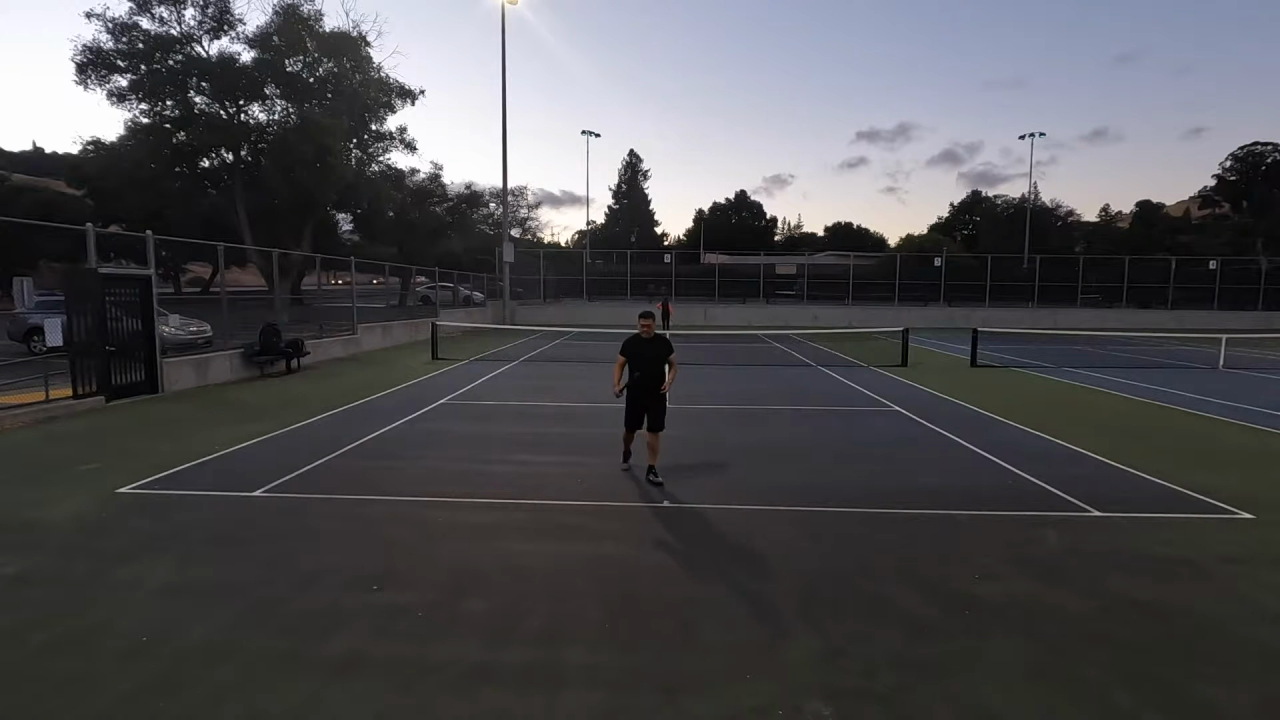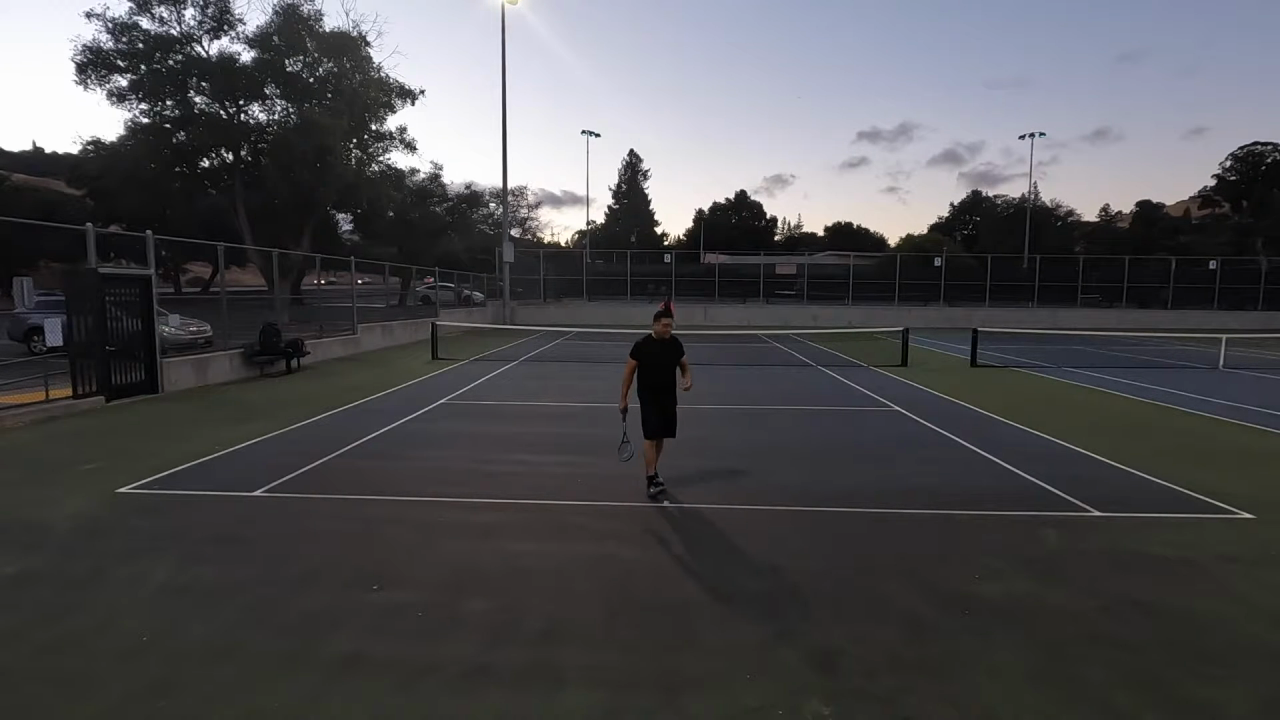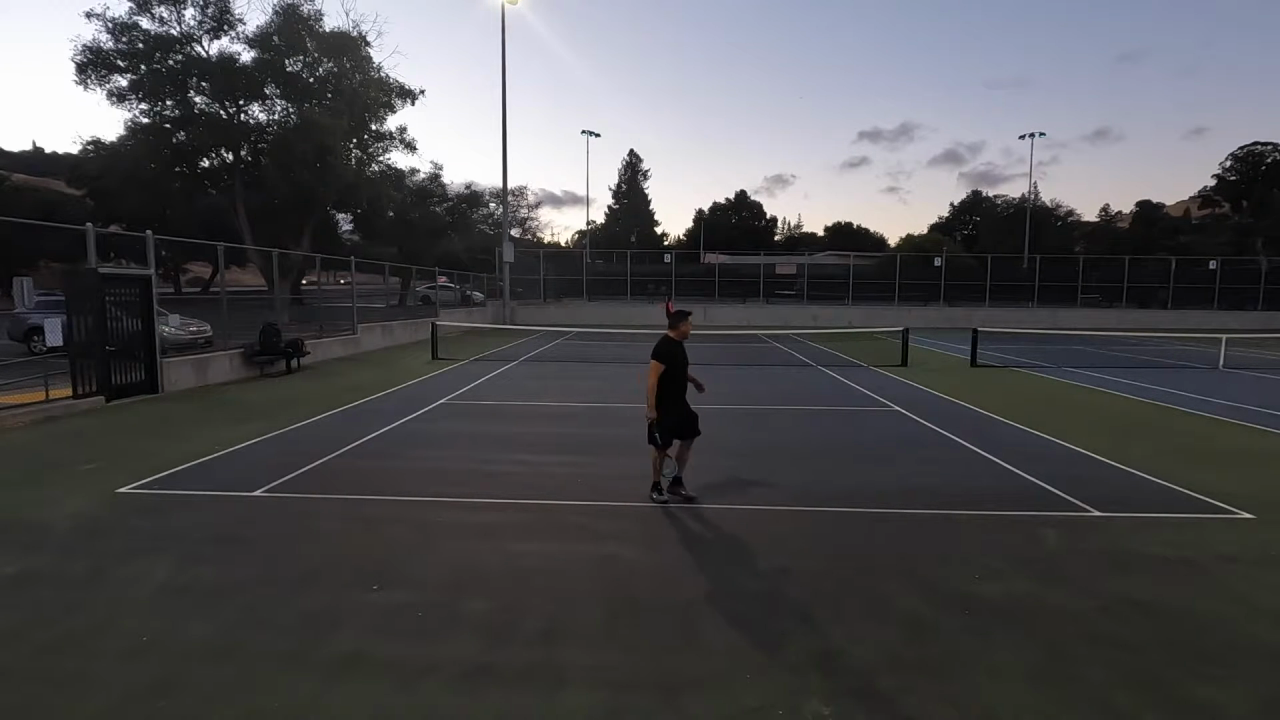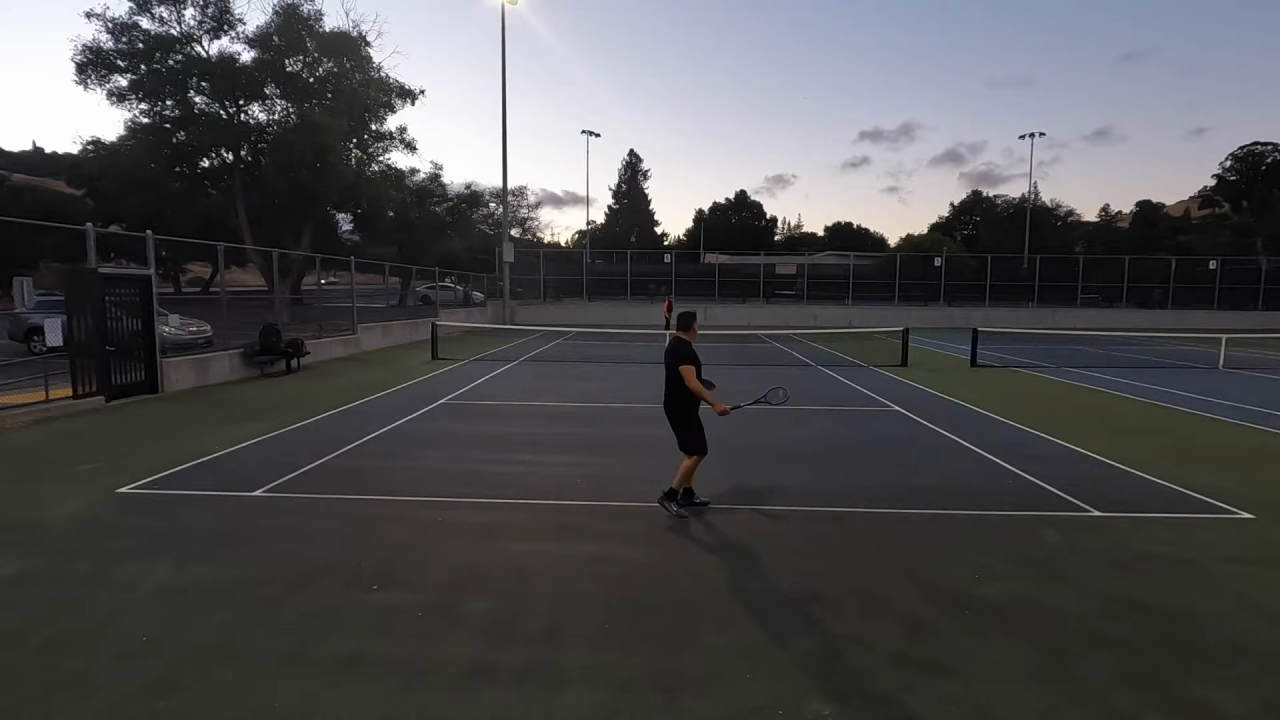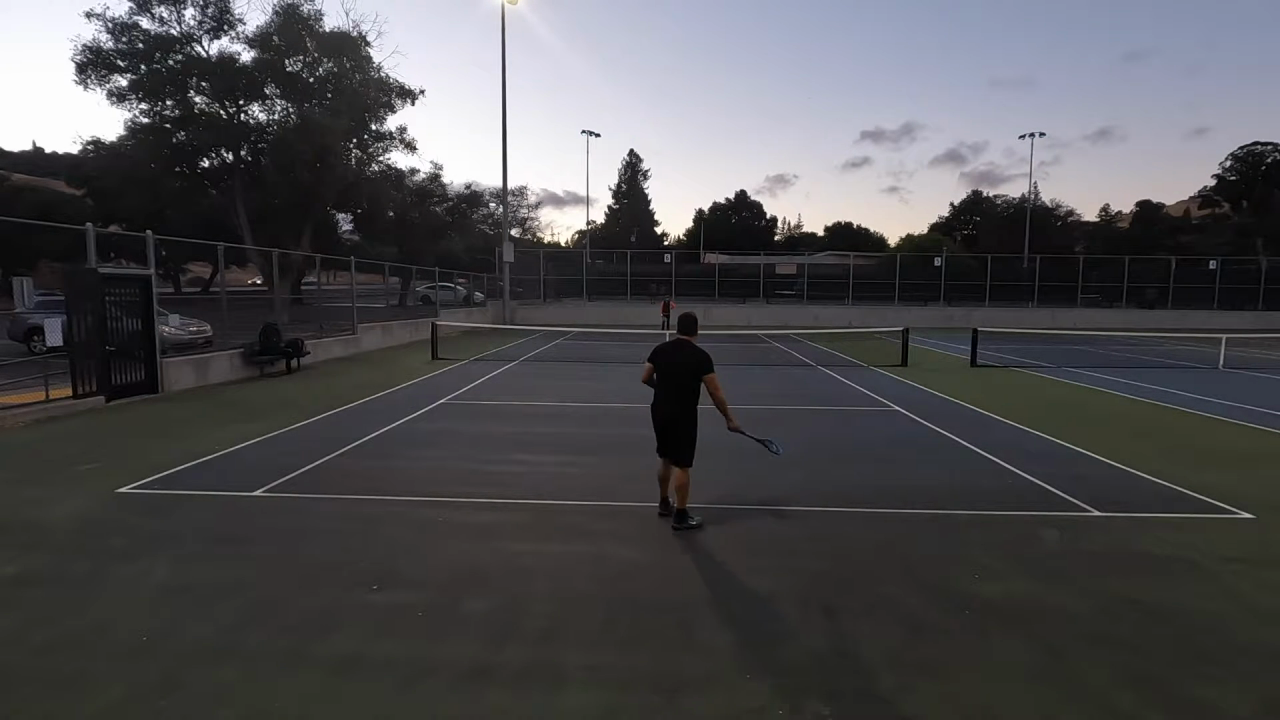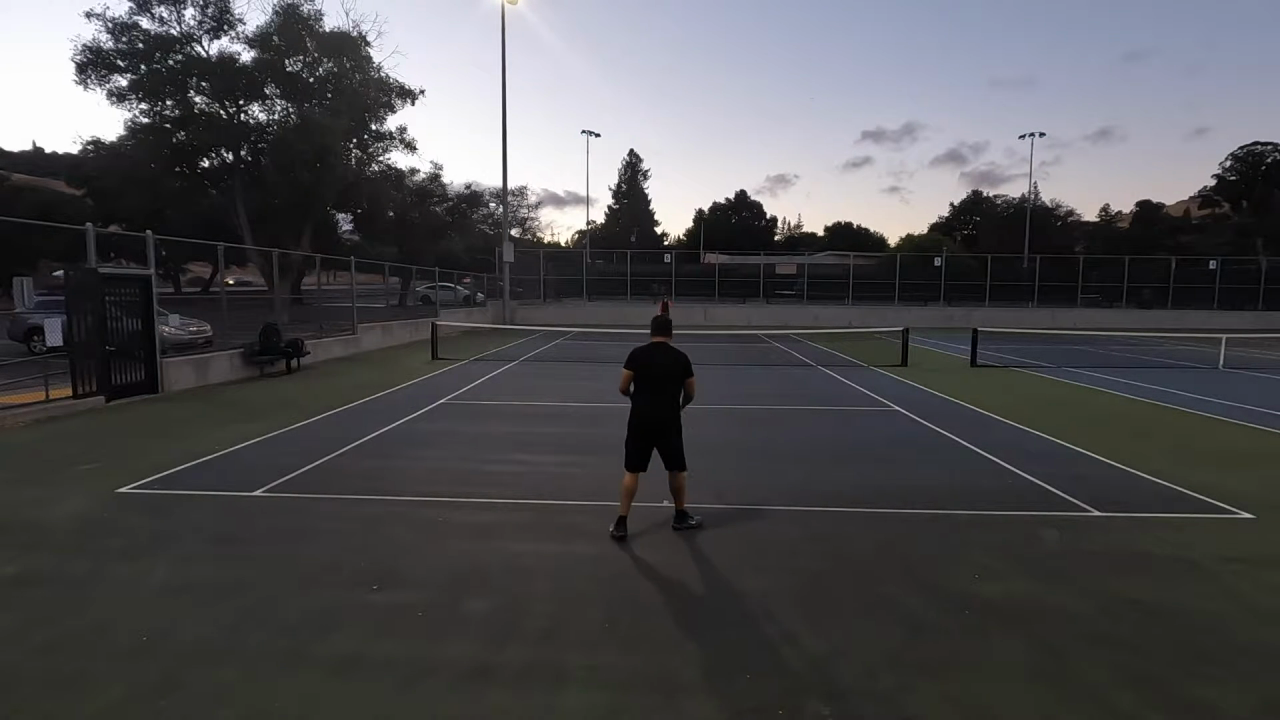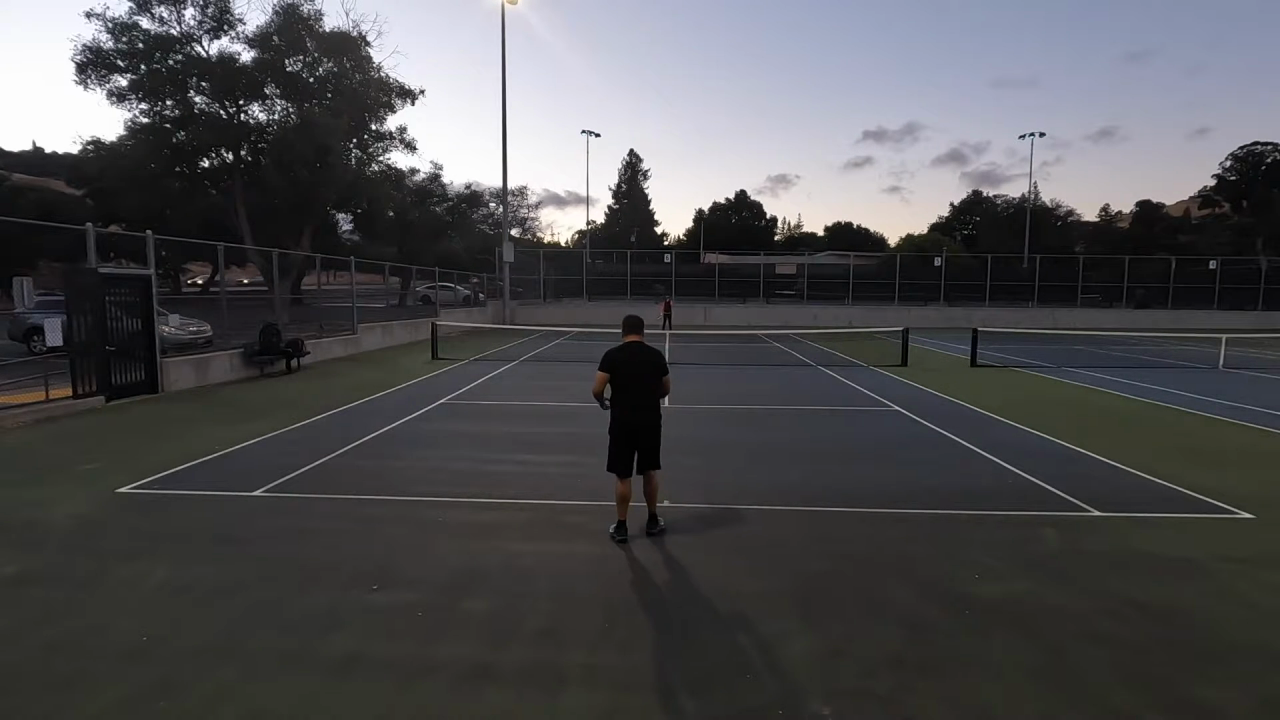
dt=0.4s
person 1, frame 1
left shoulder: (664, 342)
right shoulder: (630, 343)
left elbow: (673, 365)
right elbow: (619, 365)
left wrist: (669, 382)
right wrist: (617, 384)
left hip: (657, 395)
right hip: (635, 394)
left knee: (654, 431)
right knee: (630, 429)
left ankle: (651, 470)
right ankle: (626, 452)
person 1, frame 2
left shoulder: (675, 343)
right shoulder: (641, 345)
left elbow: (685, 366)
right elbow: (629, 372)
left wrist: (687, 379)
right wrist: (623, 398)
left hip: (669, 398)
right hip: (648, 398)
left knee: (661, 437)
right knee: (651, 437)
left ankle: (652, 470)
right ankle: (651, 481)
person 1, frame 3
left shoulder: (678, 344)
right shoulder: (663, 347)
right elbow: (652, 379)
left wrist: (693, 381)
right wrist: (651, 407)
left hip: (679, 402)
right hip: (663, 406)
left knee: (689, 437)
right knee: (661, 446)
left ankle: (677, 482)
right ankle: (656, 487)
person 1, frame 4
left shoulder: (675, 345)
right shoulder: (683, 350)
right elbow: (691, 382)
left wrist: (702, 381)
right wrist: (715, 404)
left hip: (678, 407)
right hip: (682, 409)
left knee: (692, 452)
right knee: (696, 453)
left ankle: (687, 493)
right ankle: (670, 495)
person 1, frame 5
left shoulder: (660, 349)
right shoulder: (700, 356)
left elbow: (645, 378)
right elbow: (716, 393)
right wrist: (729, 419)
left hip: (659, 412)
right hip: (683, 416)
left knee: (665, 459)
right knee: (682, 465)
left ankle: (664, 503)
right ankle: (680, 516)
person 1, frame 6
left shoulder: (637, 354)
right shoulder: (681, 358)
left elbow: (623, 388)
right elbow: (690, 394)
left hip: (640, 420)
right hip: (668, 421)
left knee: (631, 472)
right knee: (676, 470)
left ankle: (621, 523)
right ankle: (681, 516)
person 1, frame 7
left shoulder: (612, 356)
right shoulder: (656, 355)
left elbow: (597, 390)
right elbow: (665, 390)
left wrist: (603, 402)
left hip: (622, 422)
right hip: (651, 421)
left knee: (622, 477)
right knee: (650, 471)
left ankle: (621, 527)
right ankle: (653, 520)
